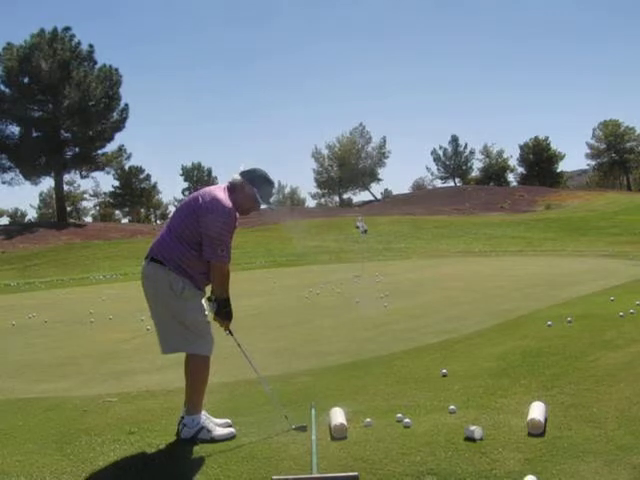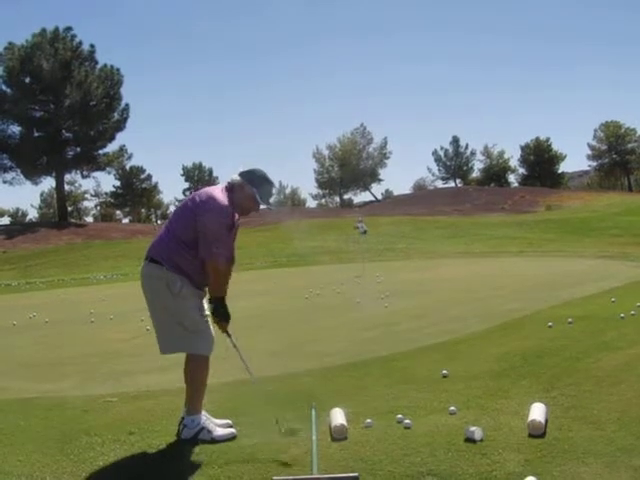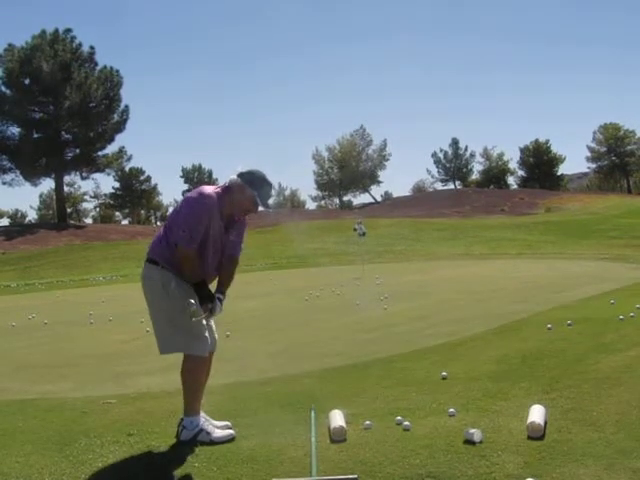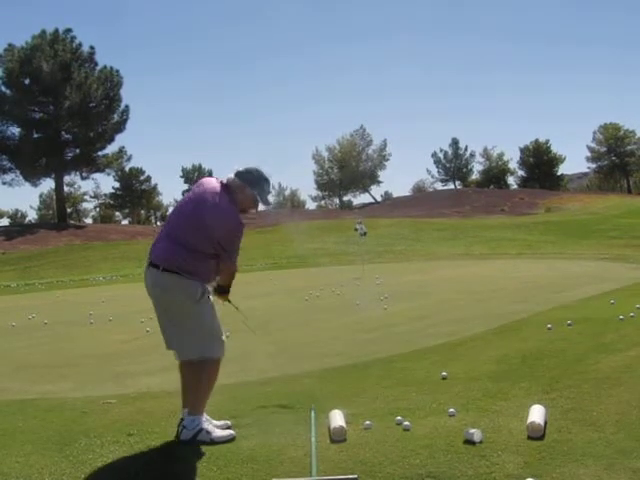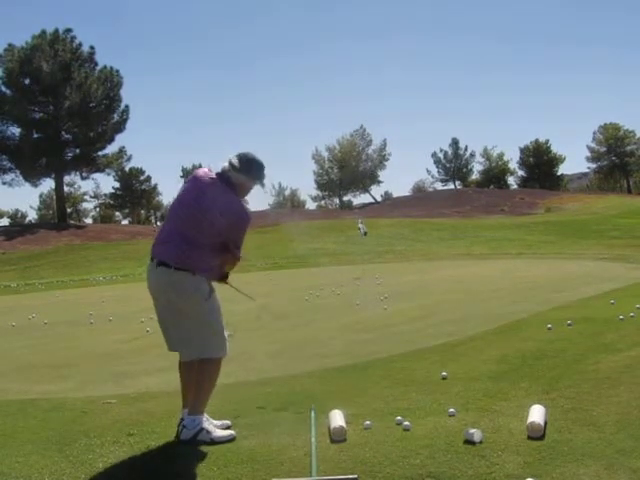
dt=0.4s
person 1, frame 1
left shoulder: (220, 201)
right shoulder: (221, 208)
left elbow: (217, 261)
right elbow: (218, 264)
left wrist: (217, 298)
right wrist: (223, 303)
left hip: (173, 275)
right hip: (170, 277)
left knee: (198, 345)
right knee: (200, 346)
left ankle: (193, 414)
right ankle: (192, 423)
person 1, frame 2
left shoulder: (227, 208)
right shoulder: (217, 206)
left elbow: (226, 259)
right elbow: (213, 263)
left wrist: (217, 300)
right wrist: (220, 304)
left hip: (178, 277)
right hip: (167, 276)
left knee: (201, 345)
right knee: (199, 347)
left ankle: (193, 415)
right ankle: (192, 423)
person 1, frame 3
left shoulder: (237, 216)
right shoulder: (203, 201)
left elbow: (231, 256)
right elbow: (183, 250)
left wrist: (220, 293)
right wrist: (202, 289)
left hip: (188, 281)
right hip: (165, 276)
left knee: (206, 347)
right knee: (196, 347)
left ankle: (194, 415)
right ankle: (190, 425)
person 1, frame 4
left shoulder: (208, 186)
right shoulder: (230, 217)
right elbow: (227, 265)
left wrist: (216, 282)
right wrist: (223, 287)
left hip: (160, 275)
right hip: (180, 282)
left knee: (194, 349)
right knee: (211, 350)
left ankle: (191, 415)
right ankle: (192, 424)
person 1, frame 5
left shoulder: (199, 178)
right shoulder: (237, 212)
right elbow: (232, 255)
right wrist: (221, 273)
left hip: (159, 271)
right hip: (186, 279)
left knee: (191, 348)
right knee: (213, 350)
left ankle: (190, 415)
right ankle: (193, 424)
